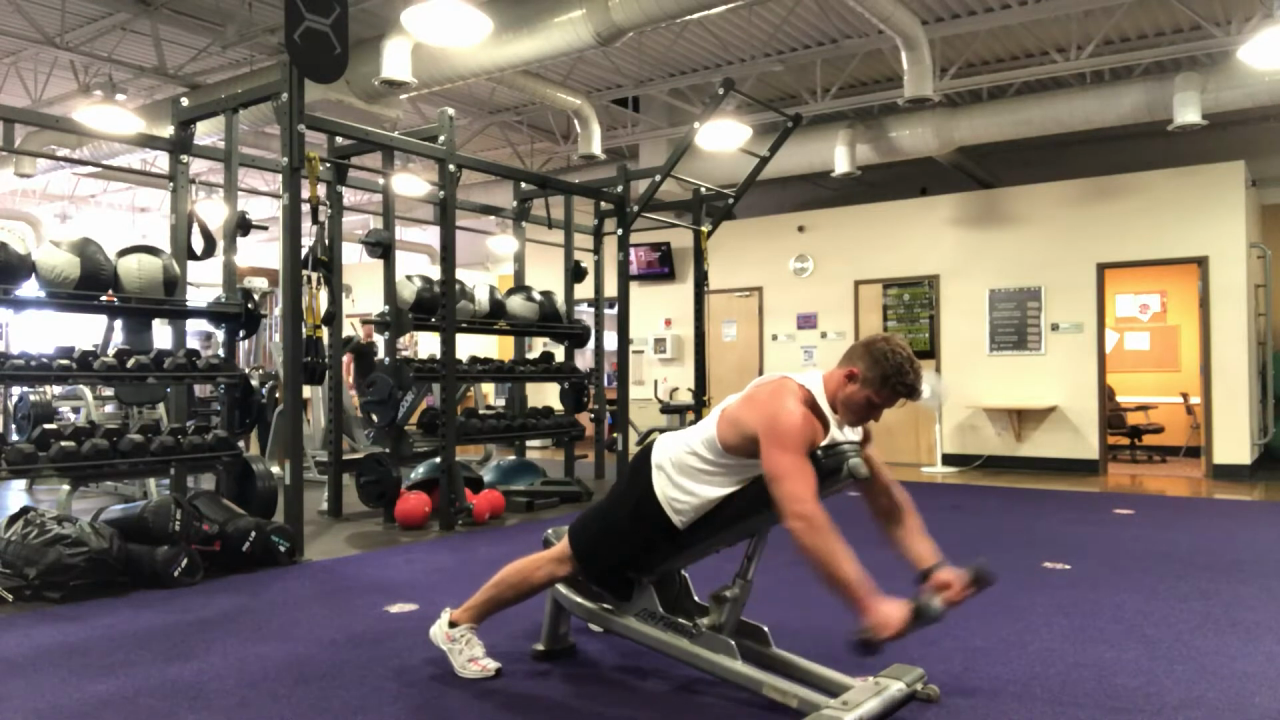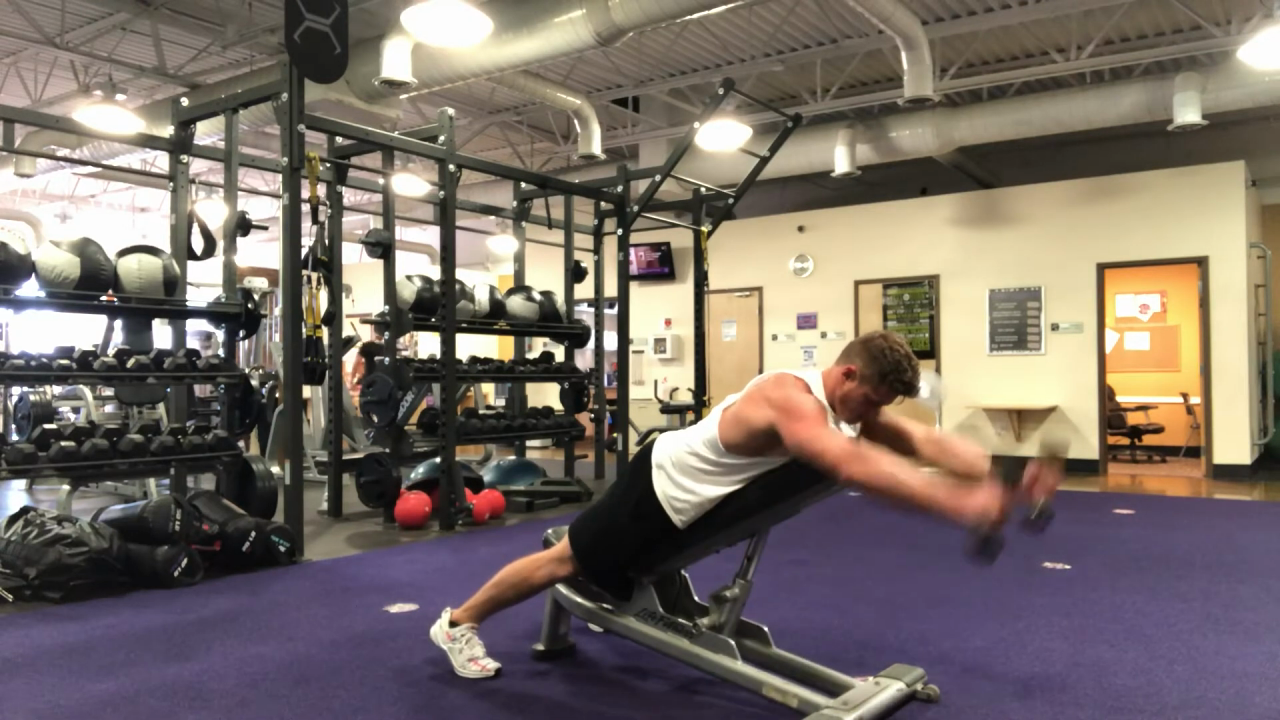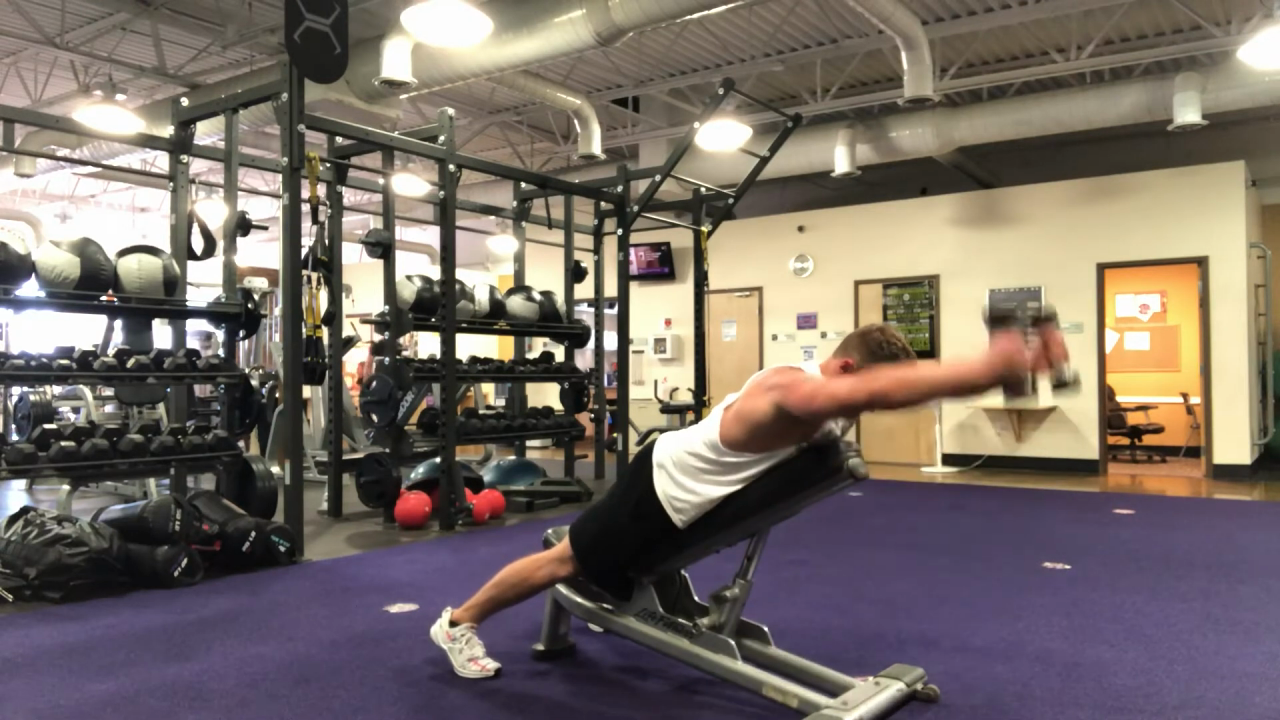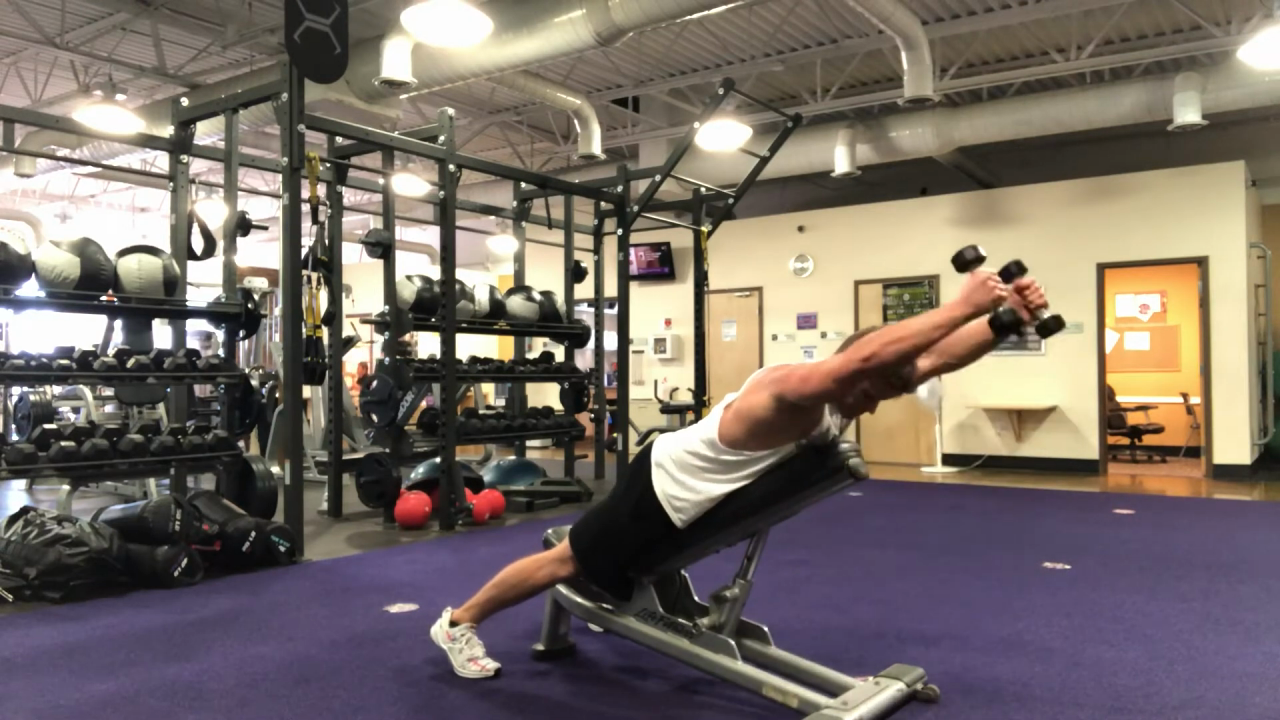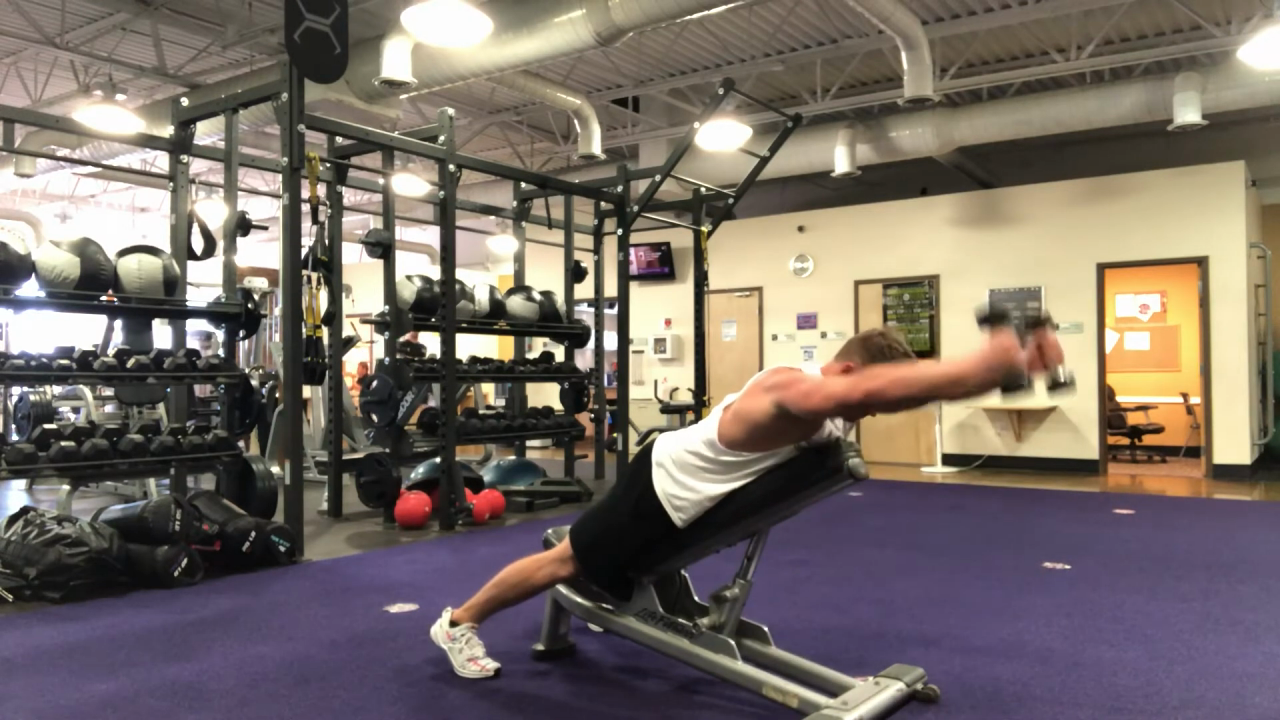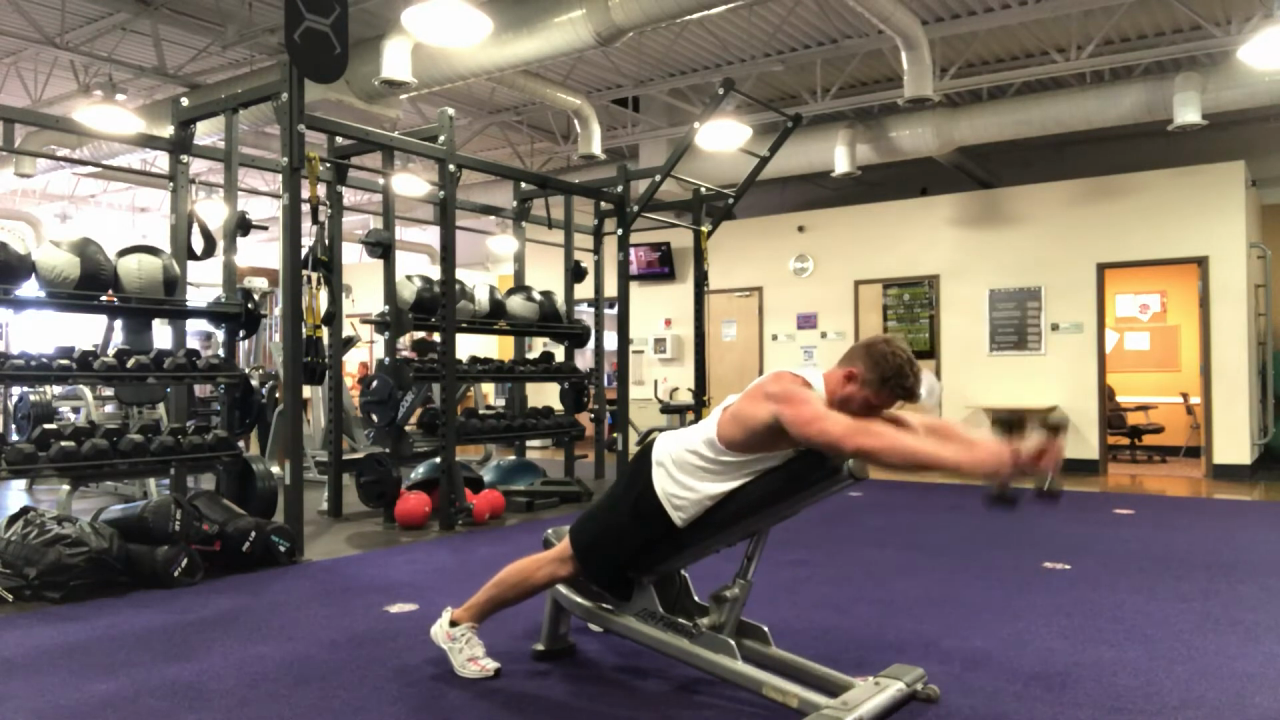
dt=0.2s
person 1, frame 1
left shoulder: (847, 413)
right shoulder: (786, 411)
left elbow: (887, 493)
right elbow: (802, 518)
left wrist: (933, 567)
right wrist: (869, 604)
left hip: (695, 506)
right hip: (662, 492)
right knee: (565, 560)
right ankle: (458, 623)
person 1, frame 2
left shoulder: (844, 400)
right shoulder: (791, 402)
left elbow: (924, 441)
right elbow: (857, 466)
left wrist: (1001, 478)
right wrist: (963, 505)
left hip: (693, 504)
right hip: (662, 489)
left knee: (611, 565)
right knee: (568, 561)
right ankle: (458, 624)
person 1, frame 3
left shoulder: (834, 394)
right shoulder: (793, 392)
left elbow: (922, 383)
right elbow: (875, 387)
left wrist: (1018, 360)
right wrist: (992, 364)
left hip: (696, 499)
right hip: (664, 489)
left knee: (614, 567)
right knee: (568, 561)
right ankle: (459, 624)
person 1, frame 4
left shoulder: (838, 394)
right shoulder: (792, 388)
left elbow: (930, 360)
right elbow: (868, 355)
right wrist: (964, 305)
left hip: (691, 501)
right hip: (663, 491)
right knee: (568, 560)
right ankle: (458, 623)
person 1, frame 5
left shoulder: (835, 398)
right shoulder: (793, 390)
left elbow: (915, 392)
right elbow: (875, 392)
left wrist: (1020, 363)
right wrist: (986, 360)
left hip: (693, 501)
right hip: (661, 489)
left knee: (608, 561)
right knee: (569, 560)
right ankle: (459, 623)
person 1, frame 6
left shoulder: (846, 399)
right shoulder: (792, 397)
left elbow: (923, 431)
right elbow: (863, 445)
left wrist: (1014, 455)
right wrist: (981, 462)
left hip: (695, 500)
right hip: (662, 486)
left knee: (616, 562)
right knee: (568, 559)
right ankle: (459, 624)
